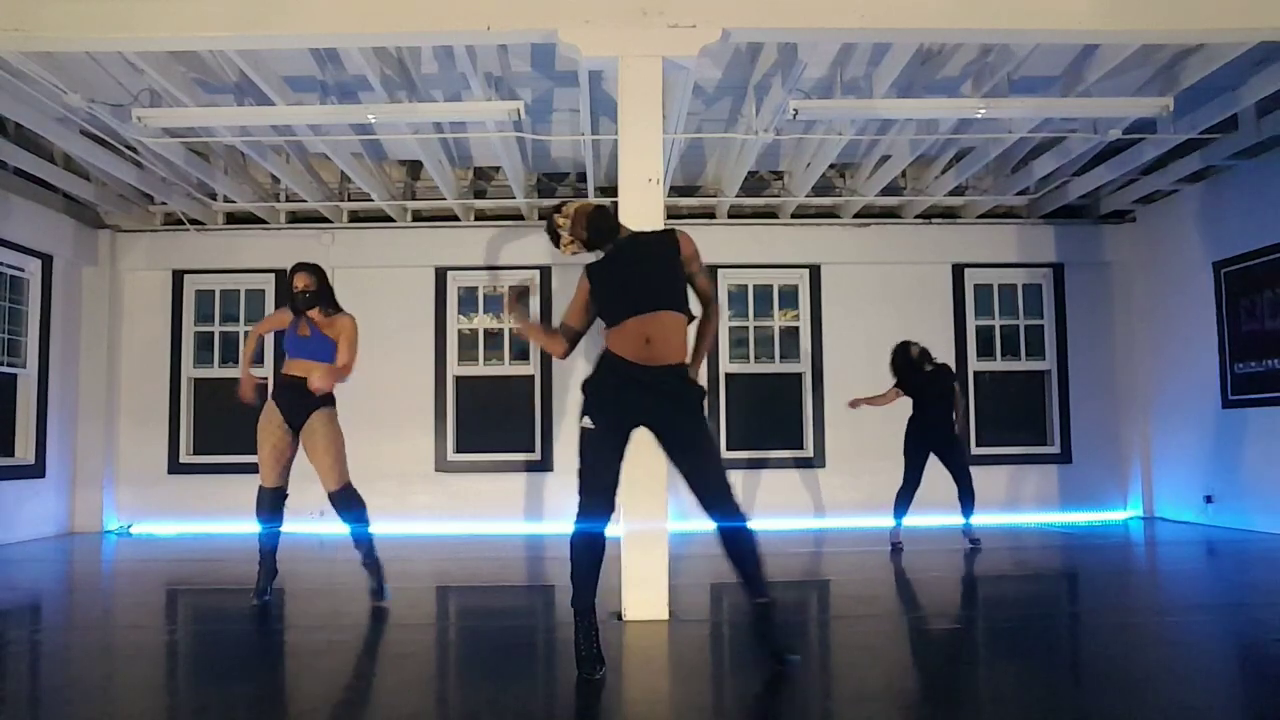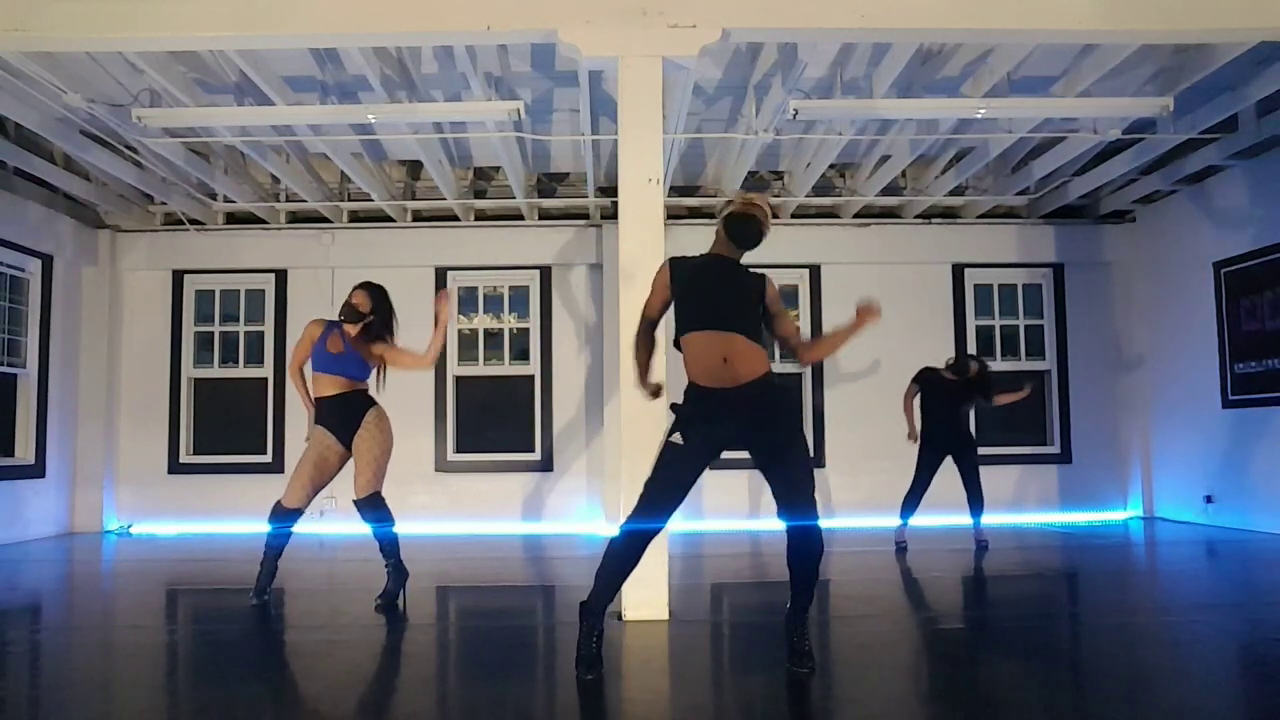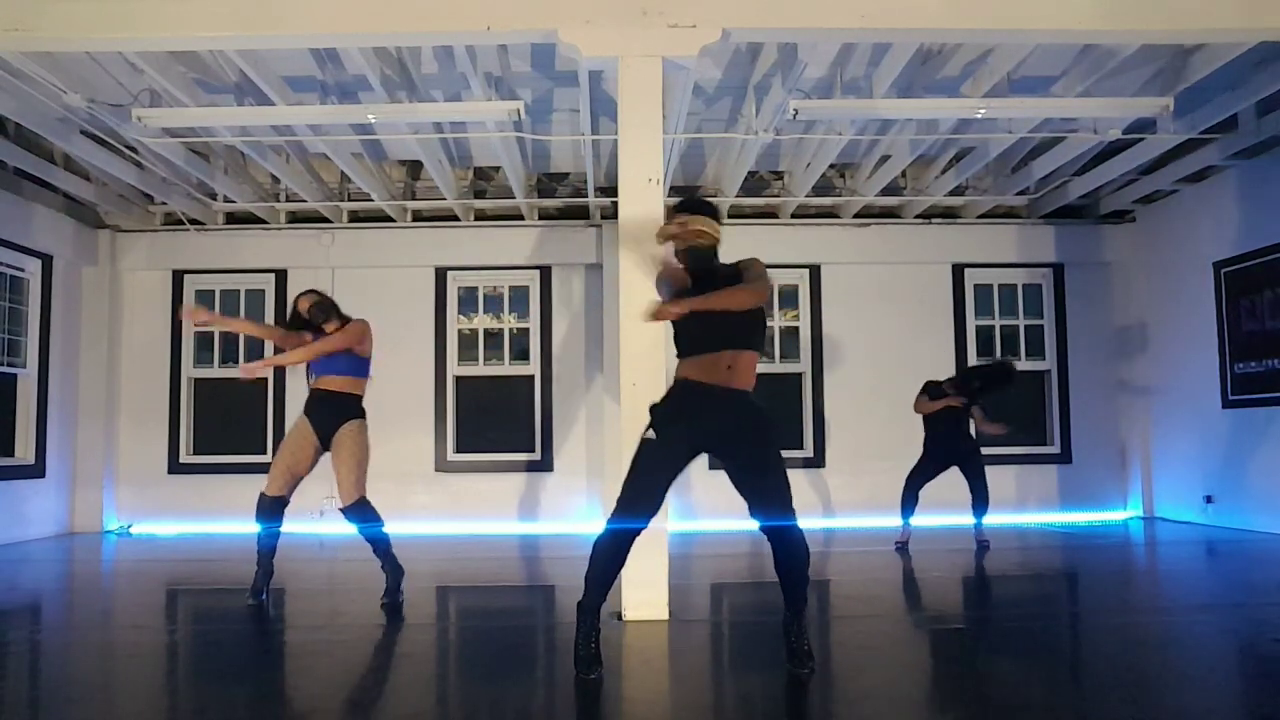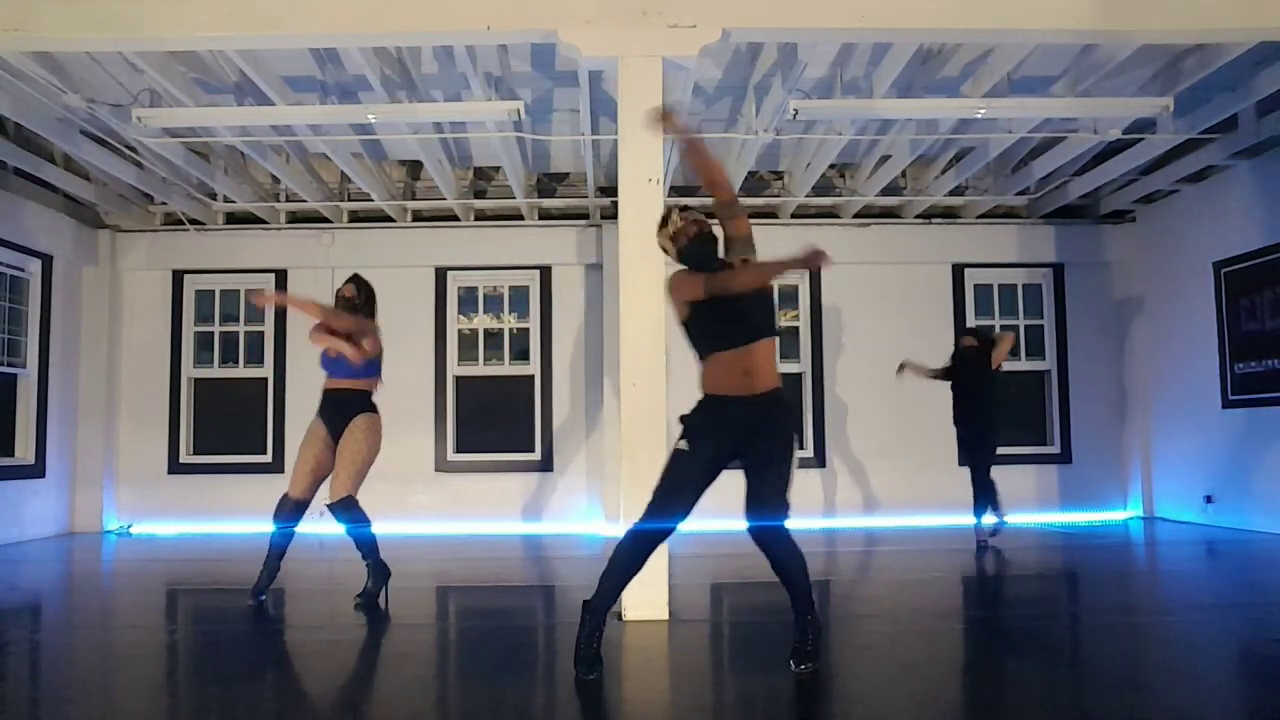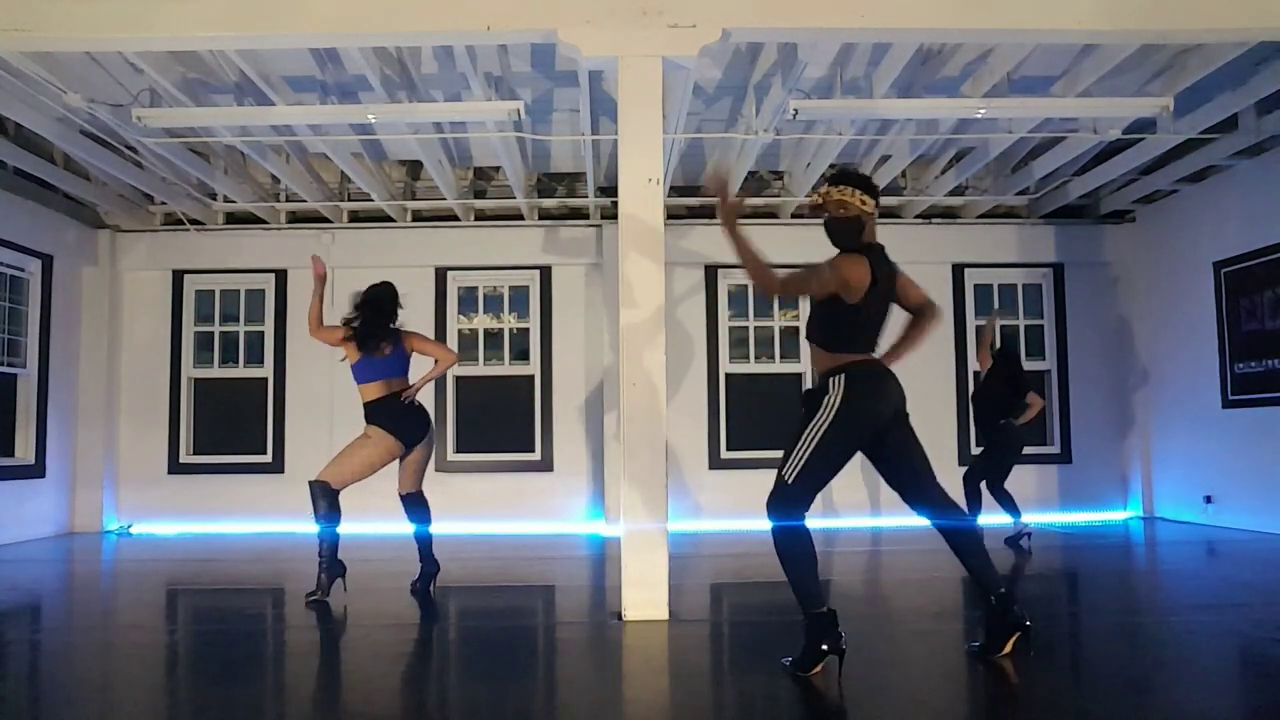
dt=1s
person 1, frame 1
left shoulder: (673, 243)
right shoulder: (593, 276)
left elbow: (710, 305)
right elbow: (561, 343)
left wrist: (697, 362)
right wrist: (521, 322)
left hip: (674, 388)
right hip: (614, 387)
left knee: (720, 503)
right knee: (594, 511)
left ankle: (762, 609)
right ankle: (585, 623)
person 1, frame 2
left shoulder: (761, 285)
right shoulder: (676, 271)
left elbow: (803, 352)
right elbow: (648, 327)
left wrist: (856, 326)
right wrist: (644, 377)
left hip: (766, 404)
right hip: (702, 409)
left knee: (803, 519)
right knee: (647, 518)
left ankle: (797, 625)
right ankle: (592, 615)
person 1, frame 3
left shoulder: (745, 272)
right shoulder: (676, 276)
left elbow: (757, 294)
right elbow: (666, 286)
left wrist: (690, 305)
left hip: (742, 414)
right hip: (684, 408)
left knee: (782, 522)
right knee: (628, 517)
left ankle: (796, 626)
right ankle: (588, 620)
person 1, frame 4
left shoulder: (742, 255)
right shoulder: (682, 284)
left elbow: (723, 192)
right elbow: (728, 283)
left wrist: (684, 135)
right wrist: (792, 263)
left hip: (769, 417)
right hip: (715, 418)
left knee: (767, 525)
right knee: (657, 522)
left ankle: (807, 621)
right ankle: (595, 614)
person 1, frame 5
left shoulder: (850, 264)
right shoulder: (881, 265)
left elbow: (770, 284)
right elbow: (926, 308)
left wrist: (731, 224)
left hip: (847, 395)
right hip: (880, 393)
left knee: (785, 512)
right knee: (935, 503)
left ankle: (822, 631)
right ankle: (1004, 609)
person 2, frame 1
left shoulder: (344, 322)
right shoulder: (289, 318)
left elbow: (342, 369)
right elbow: (256, 334)
left wrist: (325, 378)
right wrist: (246, 372)
left hip: (319, 409)
right hip: (281, 404)
left knee: (338, 486)
right knee: (270, 487)
left ankle: (371, 562)
right ankle: (267, 570)
person 2, frame 2
left shoulder: (377, 347)
right shoulder: (319, 329)
left elbow: (426, 361)
right elbow: (295, 366)
left wrist: (442, 317)
right wrist: (311, 409)
left hip: (367, 418)
right hip: (328, 427)
left knee: (367, 496)
right knee: (291, 501)
left ankle: (396, 573)
right ankle: (266, 573)
person 2, frame 3
left shoulder: (358, 328)
right shoulder: (303, 339)
left elbow: (326, 347)
right elbow: (259, 331)
left wrist: (269, 363)
right wrist: (212, 319)
left hip: (347, 420)
right hip: (313, 418)
left knee: (352, 501)
right knee: (273, 494)
left ankle: (391, 569)
right ankle: (262, 573)
person 2, frame 4
left shoulder: (365, 330)
right shoulder: (331, 328)
left elbow: (325, 314)
right elbow: (316, 331)
left wrist: (285, 300)
right wrist: (340, 345)
left hip: (360, 417)
right hip: (327, 418)
left knee: (341, 498)
right knee: (295, 497)
left ankle: (376, 571)
right ankle: (268, 574)
person 2, frame 5
left shoulder: (351, 338)
right shoulder: (405, 339)
left elbow: (313, 328)
right elbow: (450, 357)
left wrist: (319, 283)
right wrist: (421, 383)
left hip: (385, 430)
right hip: (417, 421)
left knee: (324, 485)
right knee: (411, 492)
left ankle: (329, 564)
right ankle: (427, 567)
person 3, frame 1
left shoulder: (944, 371)
right shoulder: (911, 379)
left elbow: (957, 395)
right elbow: (889, 396)
left wrist: (960, 419)
right wrist: (862, 401)
left hip: (946, 434)
right hip: (919, 435)
left knee: (965, 480)
right knee: (911, 483)
left ankle: (968, 525)
right ankle: (896, 528)
person 3, frame 2
left shoulder: (965, 387)
right shoulder: (928, 375)
left elbow: (992, 399)
right elbow: (909, 396)
left wrist: (1022, 393)
right wrist: (912, 426)
left hip: (961, 440)
right hip: (932, 440)
left knee: (973, 487)
right knee: (919, 486)
left ankle: (977, 528)
right ankle: (902, 527)
person 3, frame 3
left shoulder: (968, 398)
right shoulder: (933, 387)
left elbow: (982, 423)
right elbow: (919, 407)
left wrist: (994, 428)
right wrist: (947, 402)
left hip: (965, 448)
right hip: (935, 450)
left knee: (980, 491)
right knee: (912, 485)
left ankle: (978, 528)
right ankle: (906, 528)
person 3, frame 4
left shoulder: (986, 364)
right shoulder: (956, 369)
left elbow: (1009, 338)
right elbow: (930, 373)
left wrist: (989, 338)
right wrist: (909, 366)
left hip: (984, 431)
right hip: (966, 430)
left knee: (980, 477)
right knee: (979, 475)
left ankle: (980, 527)
right ankle: (997, 514)
person 3, frame 5
left shoulder: (990, 376)
right shoulder: (1014, 384)
left elbow: (983, 345)
right elbow: (1038, 402)
left wrist: (990, 322)
right wrist: (1017, 422)
left hip: (1001, 442)
right hip: (1010, 440)
left knee: (971, 479)
right knee: (994, 484)
right ankle: (1019, 525)
